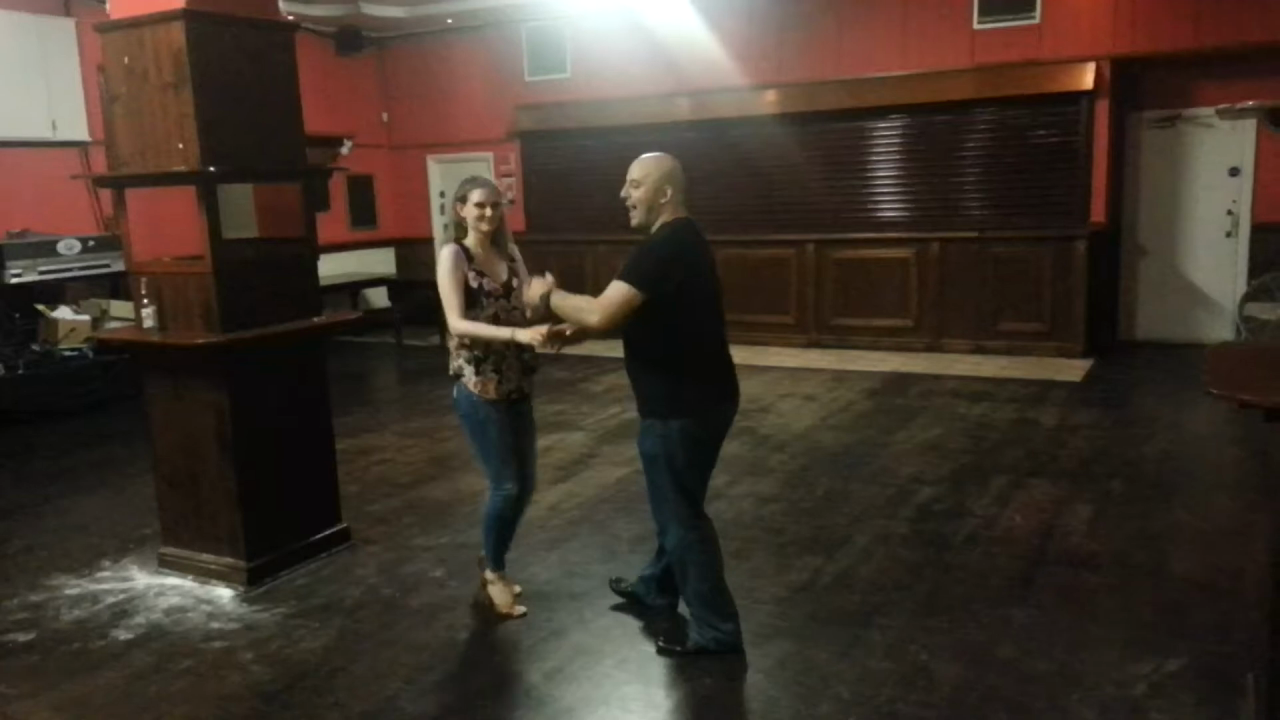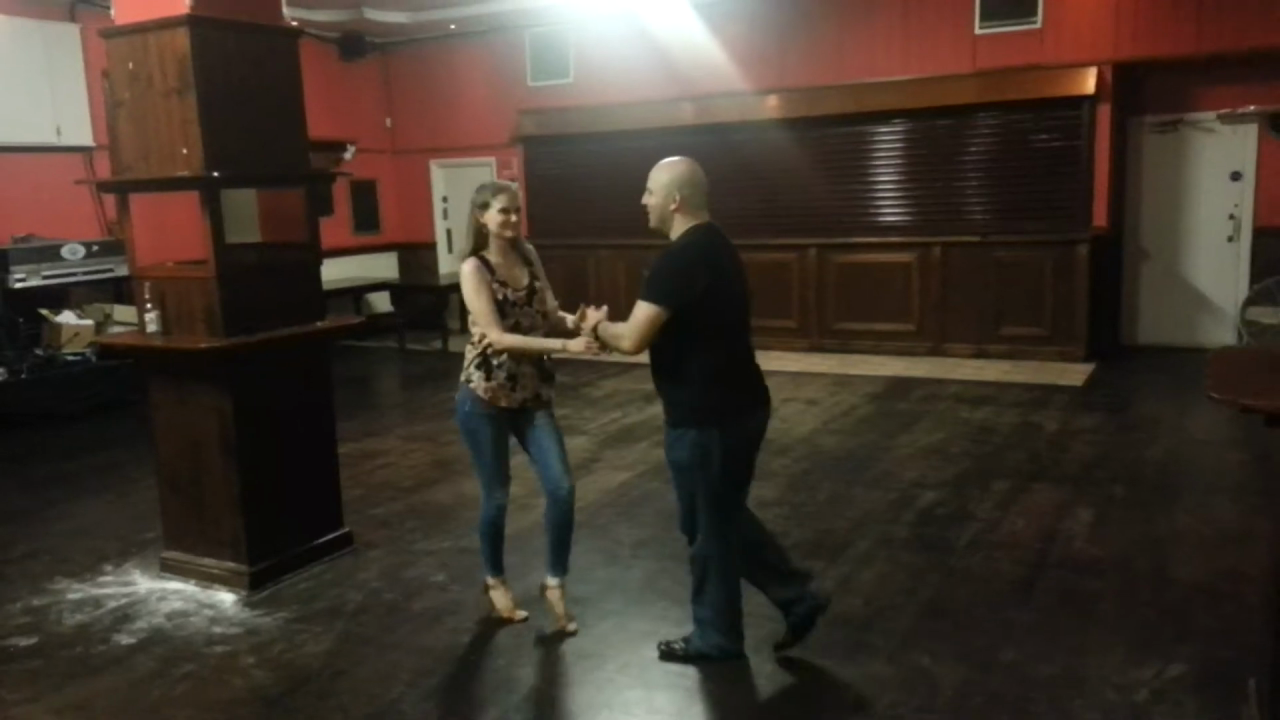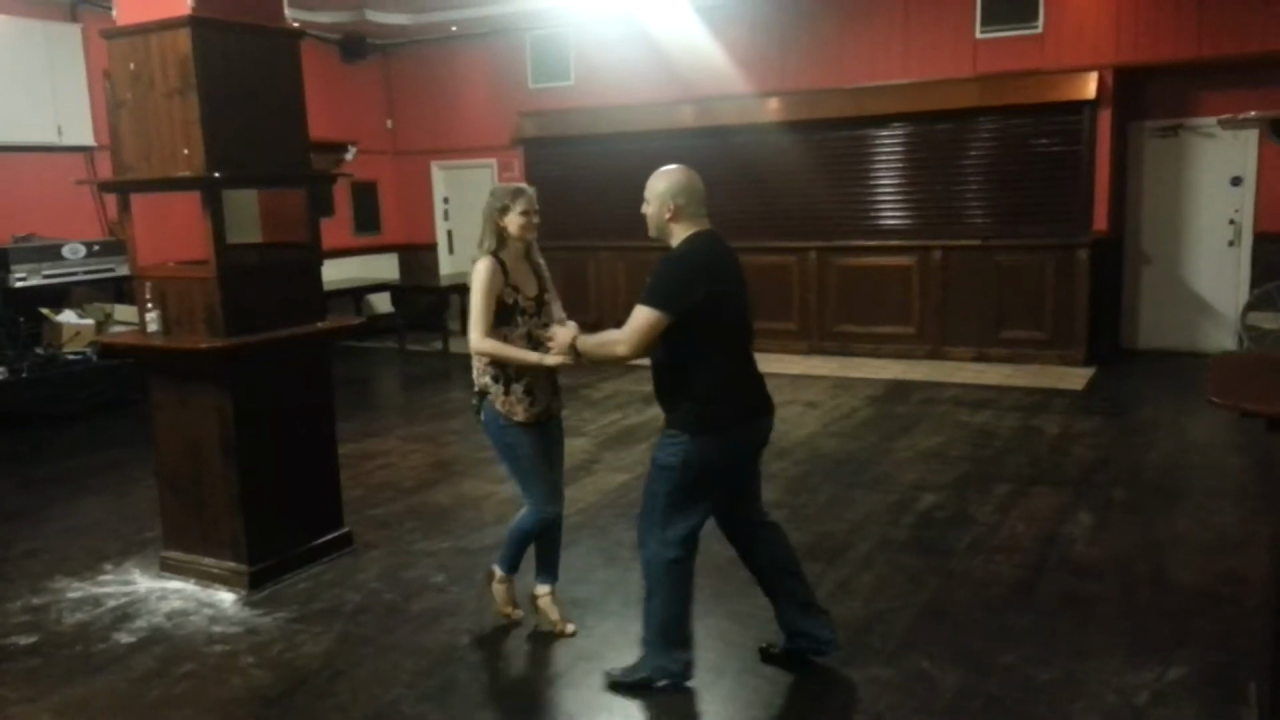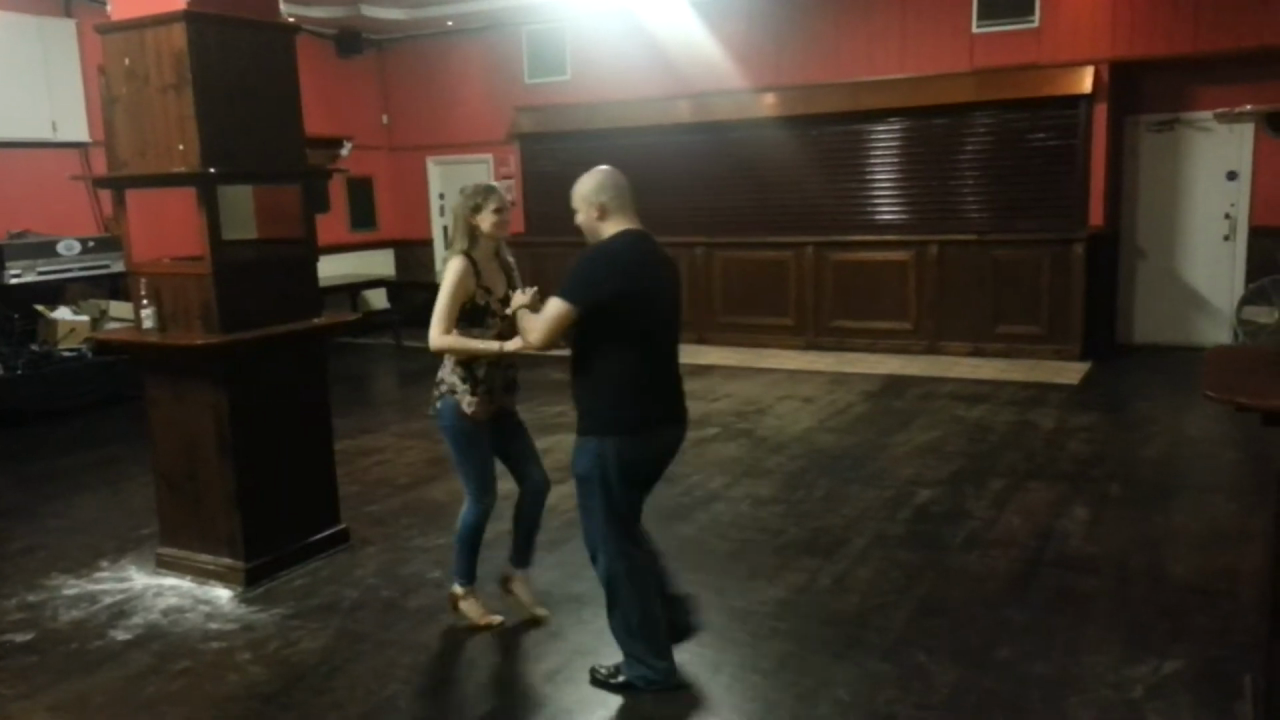
dt=0.4s
person 1, frame 1
left shoulder: (664, 249)
right shoulder: (681, 243)
left elbow: (601, 314)
right elbow: (630, 312)
left wrist: (550, 293)
right wrist: (577, 330)
left hip: (682, 406)
right hip: (698, 397)
left knee: (681, 513)
right knee: (675, 502)
left ankle: (715, 629)
right ankle: (658, 586)
person 1, frame 2
left shoulder: (680, 259)
right shoulder: (714, 247)
left elbow: (634, 339)
left wrist: (598, 327)
right wrist: (611, 329)
left hip: (706, 417)
right hip: (739, 405)
left knee: (706, 526)
right knee: (724, 514)
left ankle: (717, 637)
right ankle: (796, 597)
person 1, frame 3
left shoulder: (681, 266)
right shoulder: (715, 255)
left elbow: (629, 343)
left wrist: (576, 343)
right wrist: (590, 341)
left hip: (704, 428)
right hip: (742, 417)
left knee: (664, 537)
right knee: (750, 525)
left ankle: (664, 659)
right ankle: (810, 633)
person 1, frame 4
left shoulder: (600, 262)
right shoulder: (657, 259)
left elbow: (541, 336)
left wrist: (522, 309)
right wrist: (544, 309)
left hip: (615, 428)
right hip: (662, 420)
left knee: (612, 544)
right knee: (620, 528)
left ankle: (649, 666)
right ankle: (667, 614)
person 2, frame 1
left shoulder: (510, 253)
right shoulder: (453, 256)
left elbow: (530, 311)
right elbow: (457, 324)
left wrist: (540, 305)
right wrist: (516, 333)
left hip: (516, 382)
right hip: (477, 386)
left knee: (525, 482)
right knee: (505, 484)
left ankle: (493, 560)
right ankle: (493, 574)
person 2, frame 2
left shoulder: (528, 256)
right shoulder: (473, 269)
left elbow: (550, 315)
right elbow: (497, 338)
left wrist: (576, 324)
right wrist: (565, 346)
left hip: (532, 394)
right hip: (484, 397)
left knee: (560, 487)
right knee: (496, 495)
left ankle: (554, 583)
right ankle: (494, 582)
person 2, frame 3
left shoulder: (537, 265)
right shoulder: (488, 267)
left elbow: (556, 322)
right elbow: (480, 342)
right wrist: (542, 357)
left hip: (543, 400)
right hip: (504, 405)
left knee: (553, 502)
right knee: (542, 505)
left ankle: (544, 592)
right ankle: (501, 573)
person 2, frame 4
left shoulder: (505, 263)
right shoulder: (461, 267)
right elbow: (438, 339)
right wrist: (500, 346)
left hip: (498, 396)
right hip: (462, 400)
left knee: (536, 482)
right knee: (482, 497)
left ankle: (516, 575)
right ankle: (462, 591)
